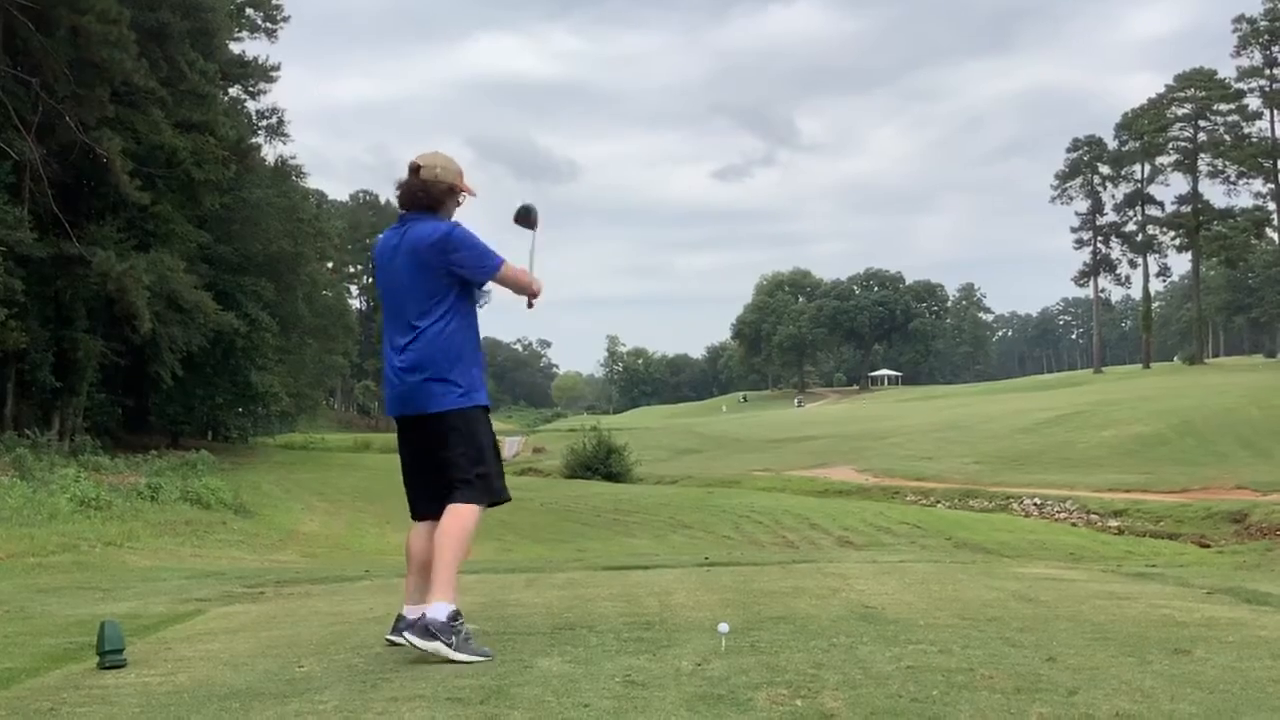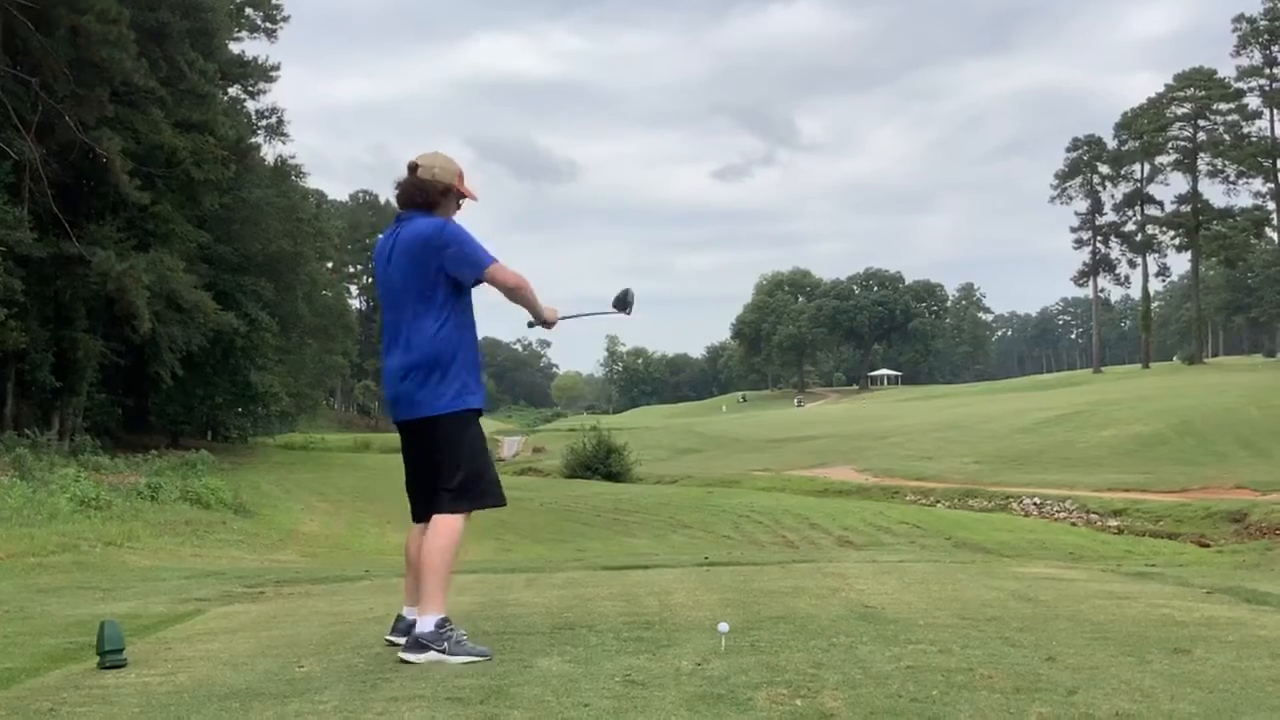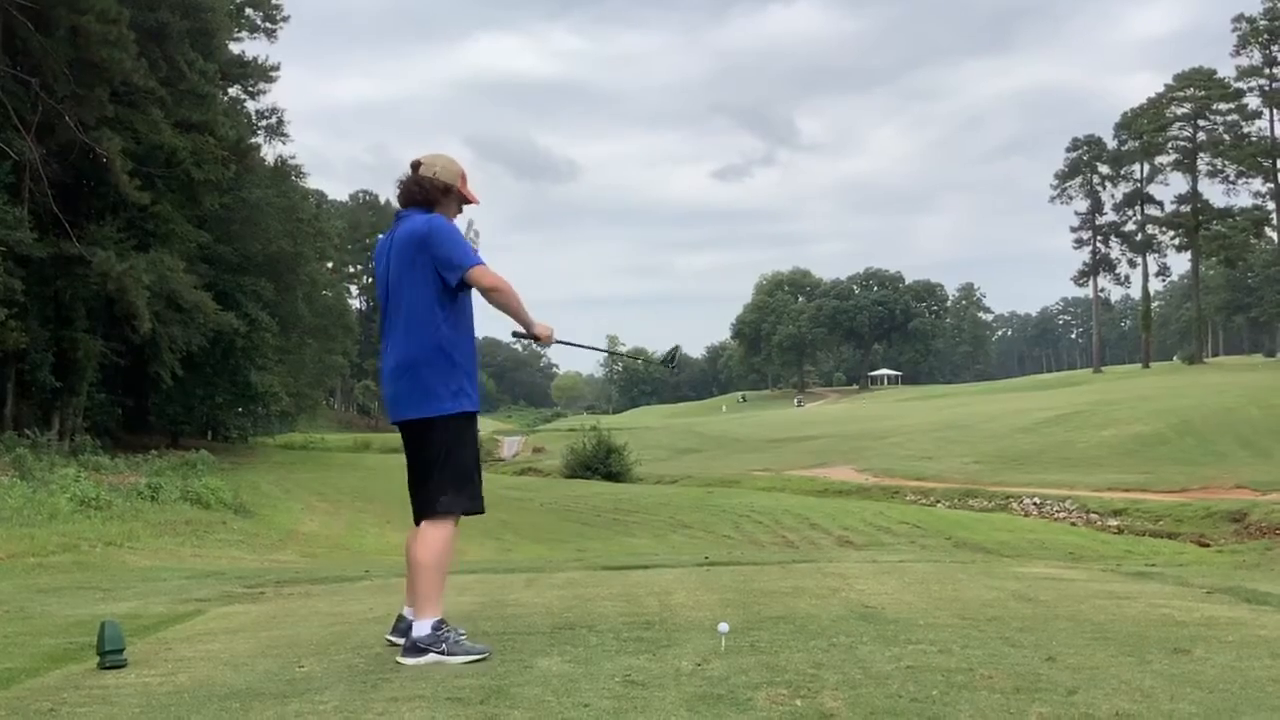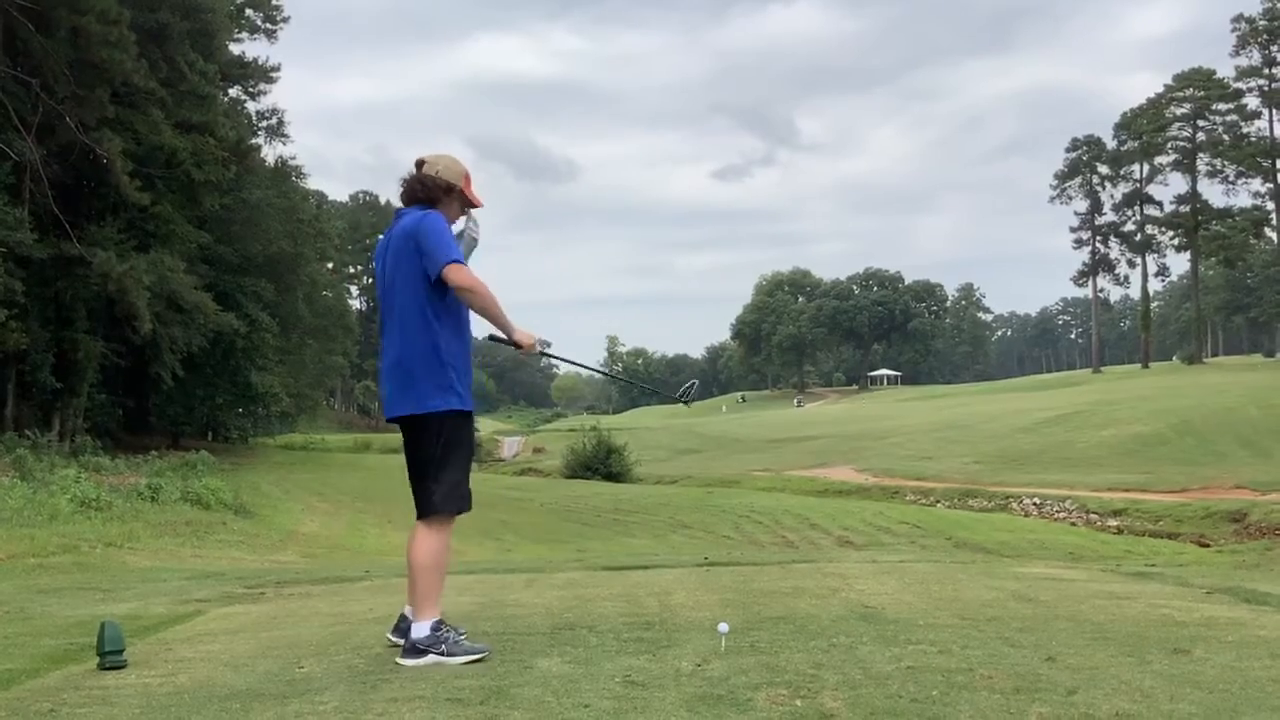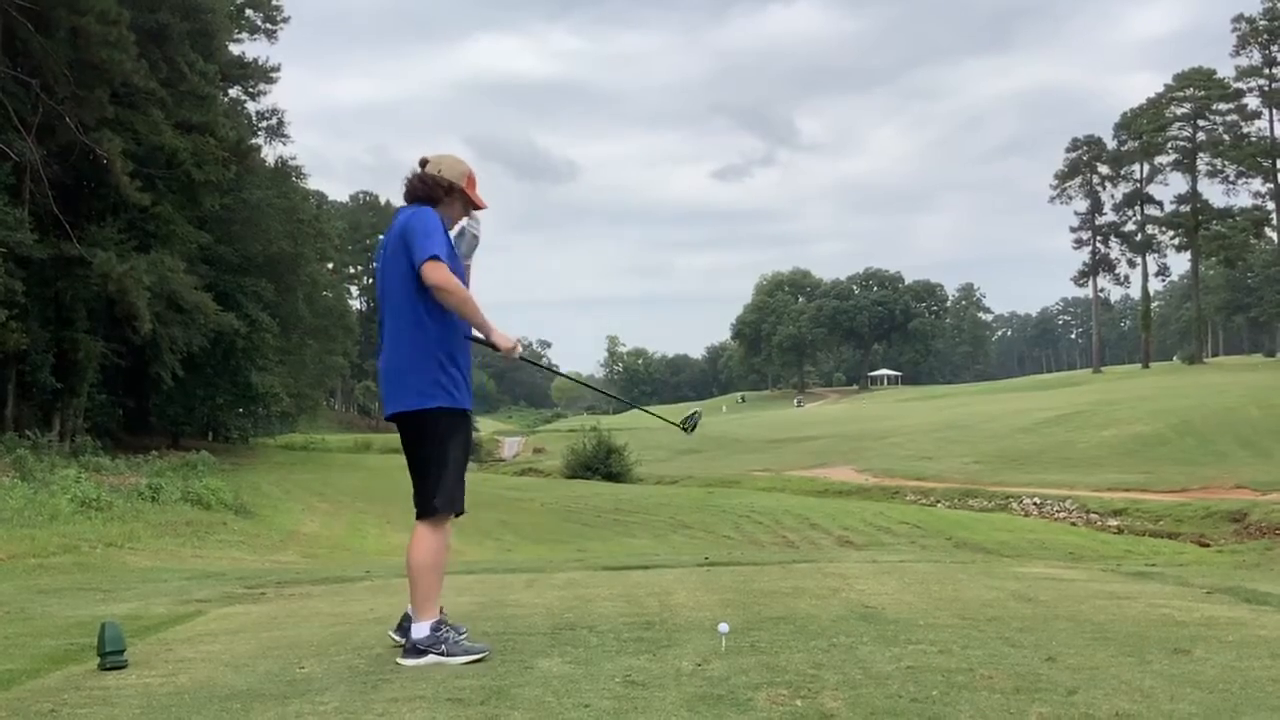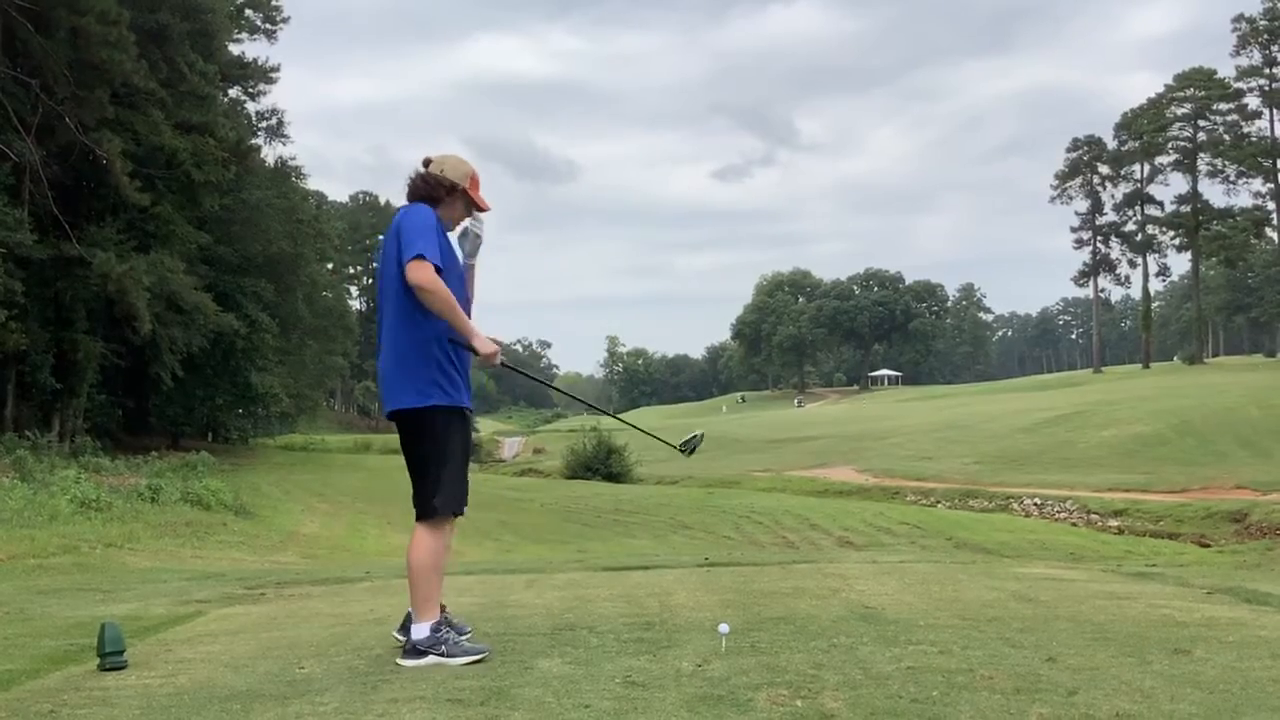
dt=0.1s
person 1, frame 1
left shoulder: (384, 246)
right shoulder: (447, 237)
right elbow: (518, 280)
left wrist: (469, 287)
right wrist: (533, 286)
left hip: (406, 393)
right hip: (451, 389)
left knee: (427, 506)
right knee: (469, 495)
left ankle: (413, 614)
right ankle: (436, 615)
person 1, frame 2
left shoulder: (386, 243)
right shoulder: (438, 232)
right elbow: (504, 279)
left wrist: (461, 259)
right wrist: (541, 310)
left hip: (408, 391)
right hip: (444, 388)
left knee: (428, 509)
right knee: (452, 504)
left ankle: (411, 616)
right ankle: (430, 629)
person 1, frame 3
left shoulder: (387, 242)
right shoulder: (432, 229)
right elbow: (487, 281)
left wrist: (459, 254)
right wrist: (531, 324)
left hip: (408, 390)
right hip: (440, 389)
left knee: (429, 509)
right knee: (444, 508)
left ankle: (411, 616)
right ankle: (426, 632)
person 1, frame 4
left shoulder: (394, 237)
right shoulder: (425, 223)
right elbow: (460, 282)
left wrist: (466, 254)
right wrist: (511, 329)
left hip: (417, 386)
right hip: (434, 387)
left knee: (434, 507)
right knee: (439, 508)
left ankle: (414, 616)
right ankle: (424, 634)
person 1, frame 5
left shoulder: (403, 232)
right shoulder: (419, 220)
left elbow: (444, 302)
right elbow: (438, 279)
left wrist: (465, 257)
right wrist: (492, 332)
left hip: (417, 384)
right hip: (430, 385)
left knee: (437, 507)
right knee: (437, 509)
left ankle: (419, 616)
right ankle: (424, 634)
person 1, frame 6
left shoulder: (422, 230)
right shoulder: (417, 217)
left elbow: (455, 304)
right elbow: (422, 278)
left wrist: (471, 257)
right wrist: (475, 336)
left hip: (437, 385)
right hip: (428, 386)
left knee: (443, 506)
right knee: (436, 509)
left ankle: (423, 615)
right ankle: (423, 636)
